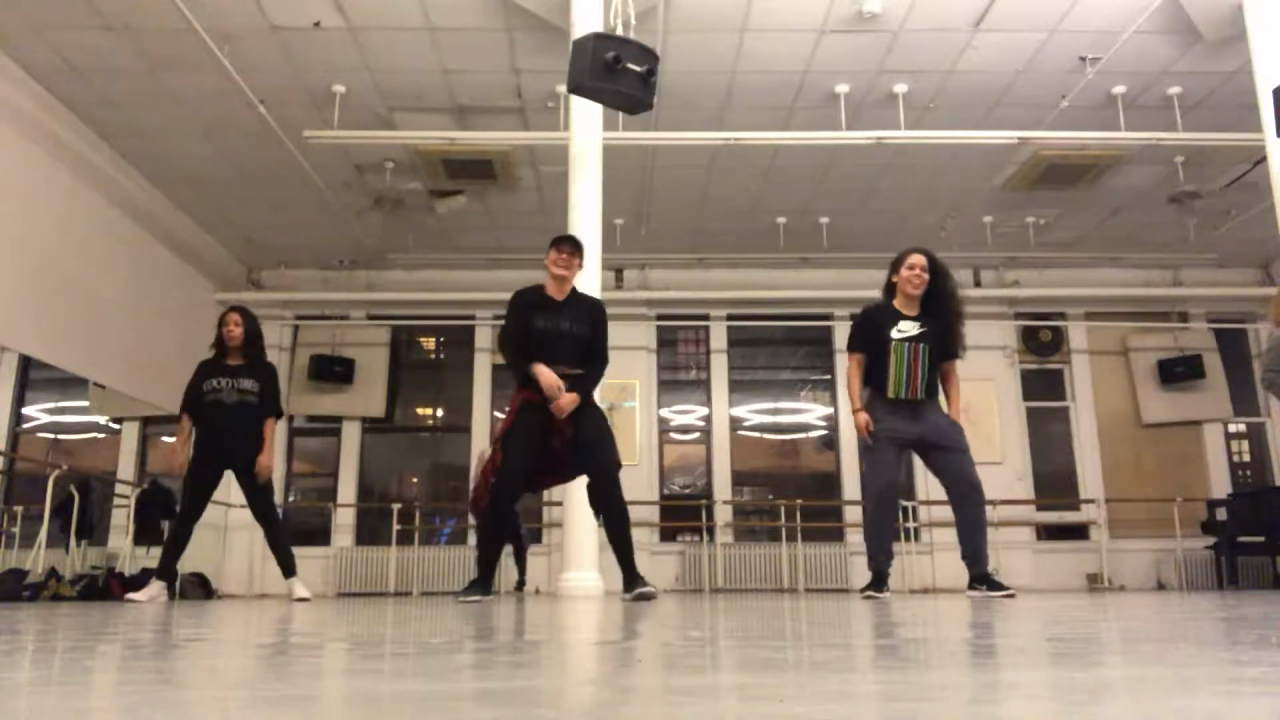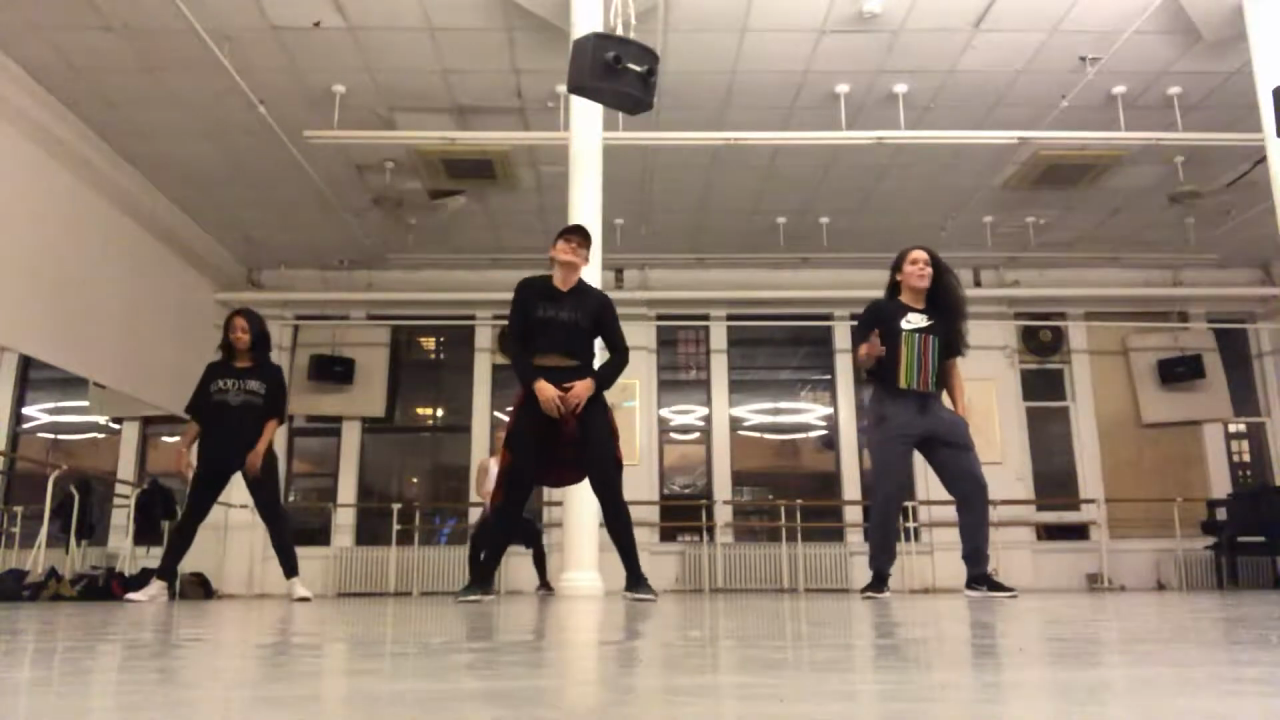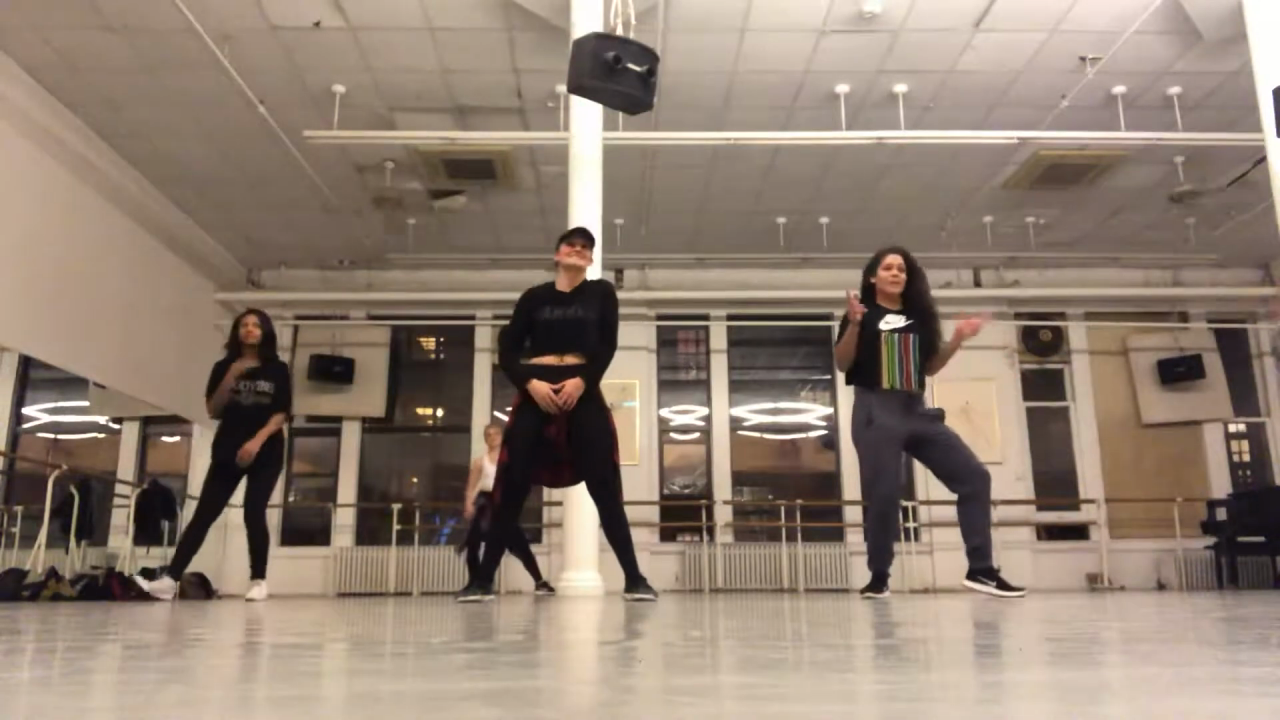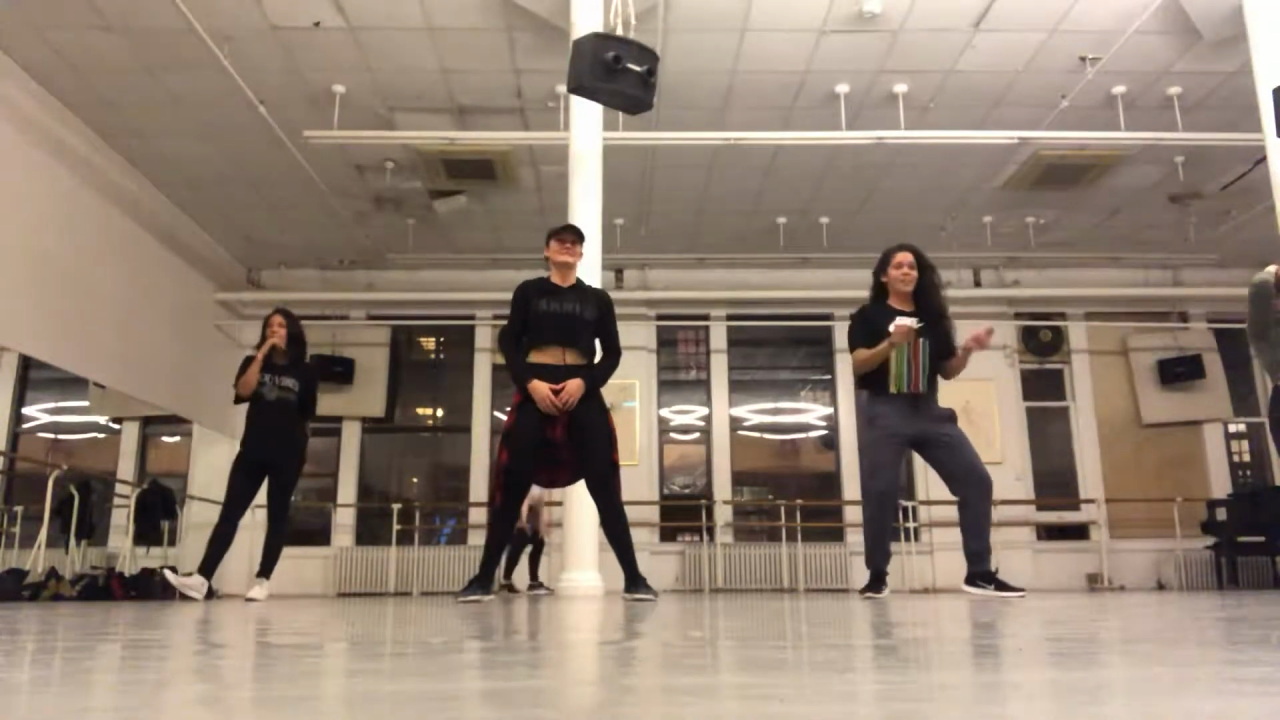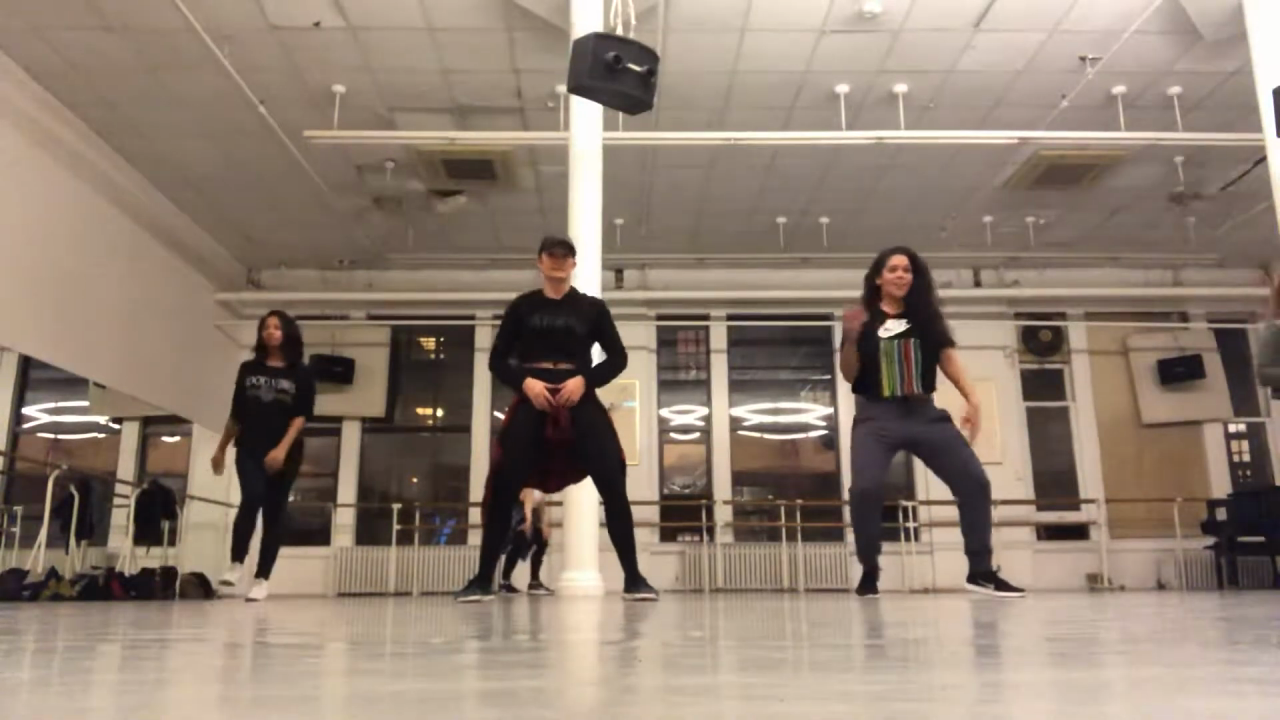
dt=1s
person 1, frame 1
left shoulder: (592, 309)
right shoulder: (524, 300)
left elbow: (599, 362)
right elbow: (511, 355)
left wrist: (578, 394)
right wrist: (538, 371)
left hip: (578, 400)
right hip: (533, 399)
left knee: (608, 482)
right knee: (506, 487)
left ankle: (631, 577)
right ankle: (483, 580)
person 1, frame 2
left shoulder: (597, 300)
right shoulder: (529, 289)
left elbow: (620, 353)
right elbow: (514, 344)
left wrist: (593, 382)
right wrist: (536, 383)
left hip: (585, 393)
right hip: (538, 392)
left knee: (609, 487)
right knee: (515, 488)
left ankle: (636, 578)
right ankle: (483, 579)
person 1, frame 3
left shoulder: (602, 292)
right shoulder: (534, 297)
left elbow: (607, 346)
right elbow: (507, 351)
left wrist: (582, 381)
right wrist: (529, 383)
left hip: (583, 393)
right hip: (535, 393)
left knee: (604, 489)
right knee: (512, 489)
left ankle: (634, 578)
right ankle: (482, 579)
person 1, frame 4
left shoulder: (598, 298)
right shoulder: (528, 291)
left elbow: (612, 353)
right elbow: (509, 343)
left wrist: (585, 381)
right wrist: (528, 382)
left hip: (582, 391)
right hip: (535, 390)
left knee: (605, 487)
right knee: (511, 487)
left ankle: (633, 578)
right ankle: (484, 579)
person 1, frame 5
left shoulder: (592, 307)
right shoulder: (522, 306)
left elbow: (618, 359)
right elbow: (498, 360)
left wrist: (584, 380)
right wrist: (523, 381)
left hip: (581, 398)
right hip: (532, 398)
left knee: (612, 483)
right knee: (503, 486)
left ankle: (633, 578)
right ankle: (483, 579)
person 2, frame 1
left shoulder: (939, 320)
right shoulder: (872, 317)
left elbow: (948, 370)
right elbow: (855, 365)
left wrist: (954, 413)
right wrist: (858, 409)
left hip: (929, 414)
right hip: (885, 415)
left knee: (969, 488)
right knee: (881, 492)
left ankle: (979, 576)
right ankle: (879, 576)
person 2, frame 2
left shoulder: (943, 316)
right shoulder: (880, 311)
left elbow: (950, 366)
right elbow: (863, 361)
left wrist: (960, 405)
right wrist: (869, 355)
left hip: (934, 409)
right hip: (892, 408)
left knee: (973, 486)
right knee: (889, 490)
left ankle: (978, 576)
right ankle: (879, 576)
person 2, frame 3
left shoulder: (918, 315)
right shoulder: (864, 315)
left elbow: (931, 367)
right elbow: (842, 363)
left wrist: (956, 340)
right wrist: (853, 325)
left hip: (918, 411)
right hip: (876, 410)
left knee: (974, 477)
right knee: (883, 493)
left ankle: (981, 569)
right ankle: (879, 577)
person 2, frame 4
left shoulder: (932, 316)
right shoulder: (869, 315)
left elbow: (949, 370)
right elbow: (859, 363)
left wrist: (969, 348)
right wrist: (889, 346)
left hip: (928, 411)
right hip: (884, 411)
left knee: (976, 480)
right knee: (881, 489)
left ankle: (979, 573)
right ankle: (877, 574)
person 2, frame 5
left shoulder: (925, 315)
right shoulder: (862, 320)
left elbow: (947, 358)
right elbow: (849, 374)
left wrist: (972, 401)
right wrist: (851, 339)
left hip: (924, 414)
right hip: (877, 416)
left knee: (974, 482)
right knee: (866, 488)
left ankle: (981, 571)
right ankle: (869, 571)
person 3, frame 1
left shoulder: (263, 370)
right shoulder: (206, 369)
left elbow: (270, 415)
right elbow: (190, 412)
left wrist: (267, 452)
right wrist: (180, 446)
left hip: (249, 454)
right hip: (207, 453)
left knee: (267, 516)
right knee: (186, 516)
left ankle: (293, 581)
right ankle: (160, 584)
person 3, frame 2
left shoulder: (270, 373)
right shoulder: (214, 371)
left elbow: (275, 417)
right elbow: (197, 416)
left wrist: (260, 449)
right wrist: (184, 449)
left hip: (256, 455)
right hip: (214, 455)
left knee: (274, 516)
right knee: (190, 516)
left ankle: (294, 581)
right ankle: (161, 583)
person 3, frame 3
left shoulder: (278, 370)
right shoulder: (223, 368)
left elbow: (281, 413)
right elbow: (213, 410)
left wrist: (257, 441)
right wrist: (232, 376)
left hip: (265, 454)
right hip: (227, 451)
left knee: (253, 514)
right knee: (203, 514)
left ankle: (258, 581)
right ankle: (170, 580)
person 3, frame 4
left shoulder: (303, 372)
right shoulder: (252, 363)
left elbow: (306, 418)
right elbow: (242, 391)
left wrist: (304, 454)
right wrist: (262, 353)
left hip: (287, 455)
right hip: (252, 451)
left knee: (277, 517)
right knee: (230, 512)
left ankle: (262, 581)
right ankle: (201, 579)
person 3, frame 5
left shoulder: (300, 374)
right shoulder: (248, 369)
left elbow: (300, 416)
right elbow: (236, 414)
left wrist: (283, 449)
right wrist: (220, 447)
left hip: (283, 455)
right hip: (249, 450)
left knee: (274, 515)
right knee: (251, 501)
left ankle: (261, 579)
right ankle: (237, 563)
